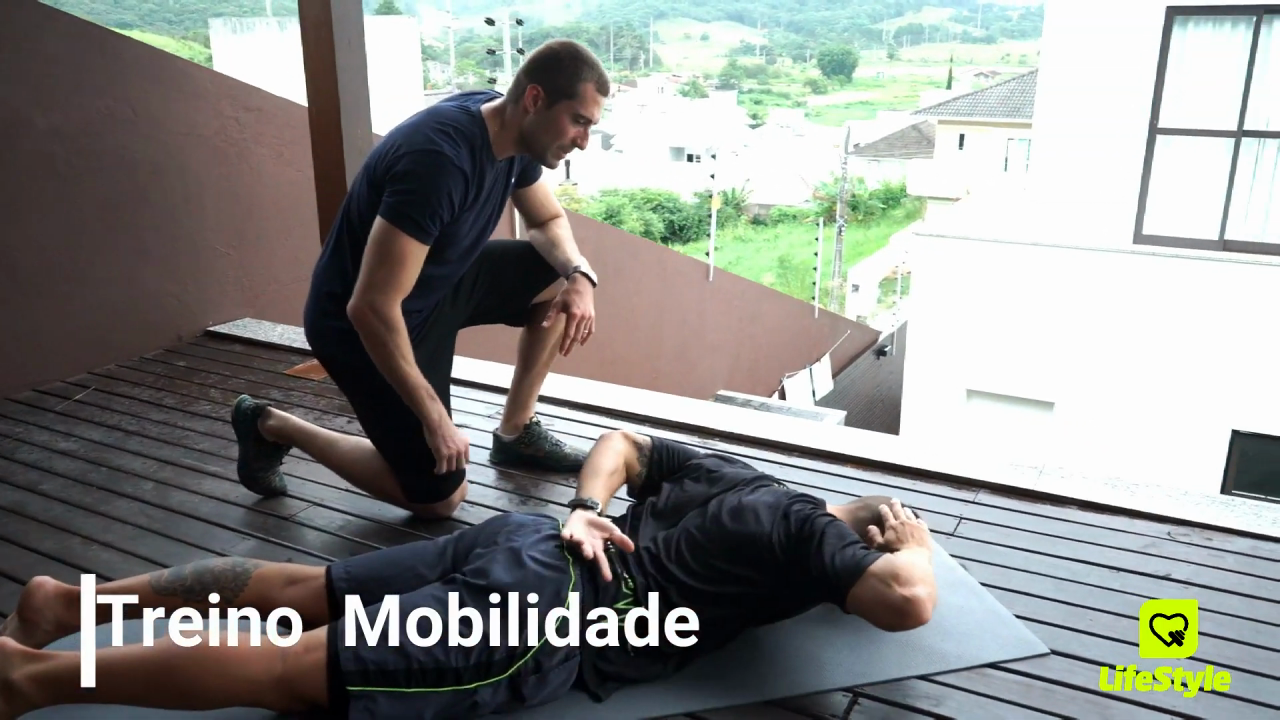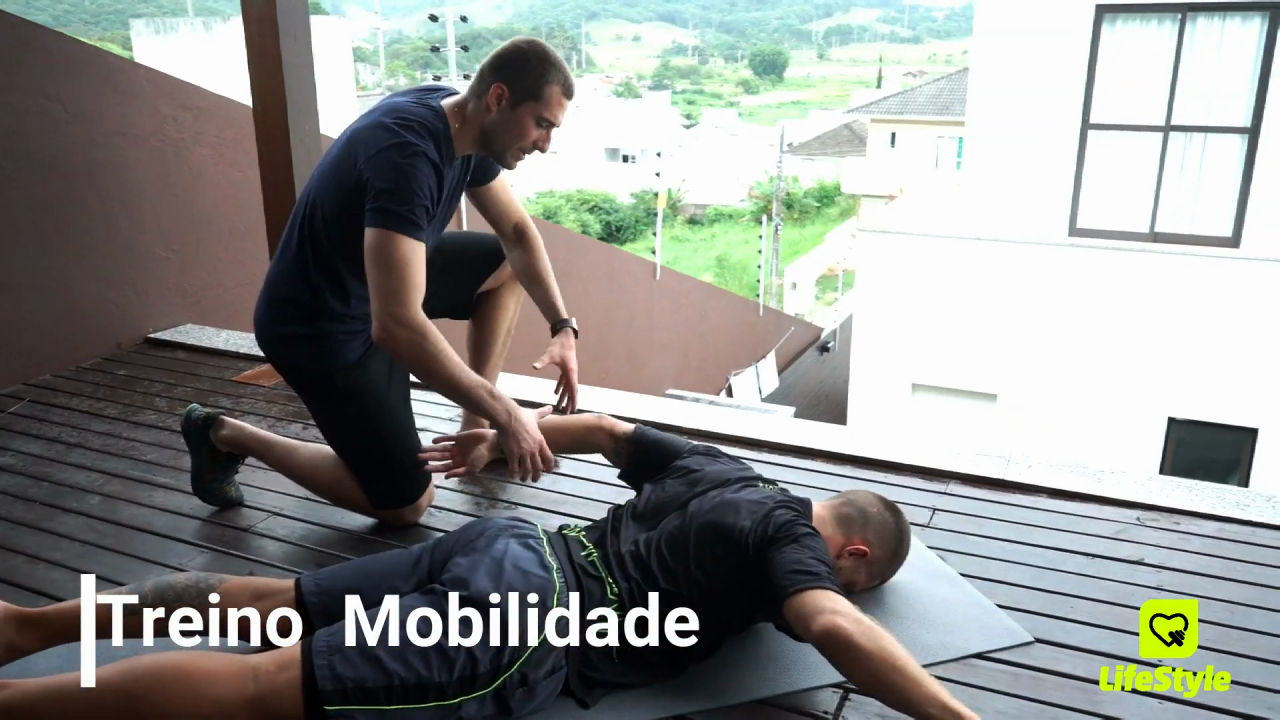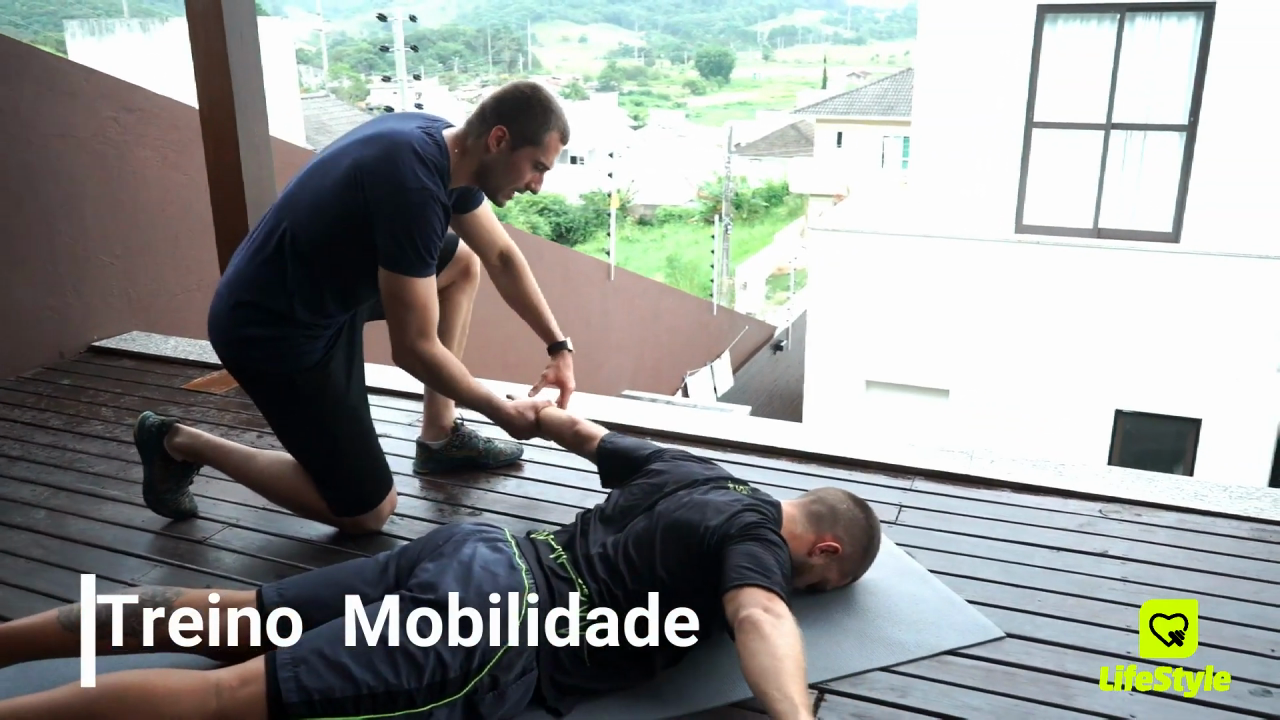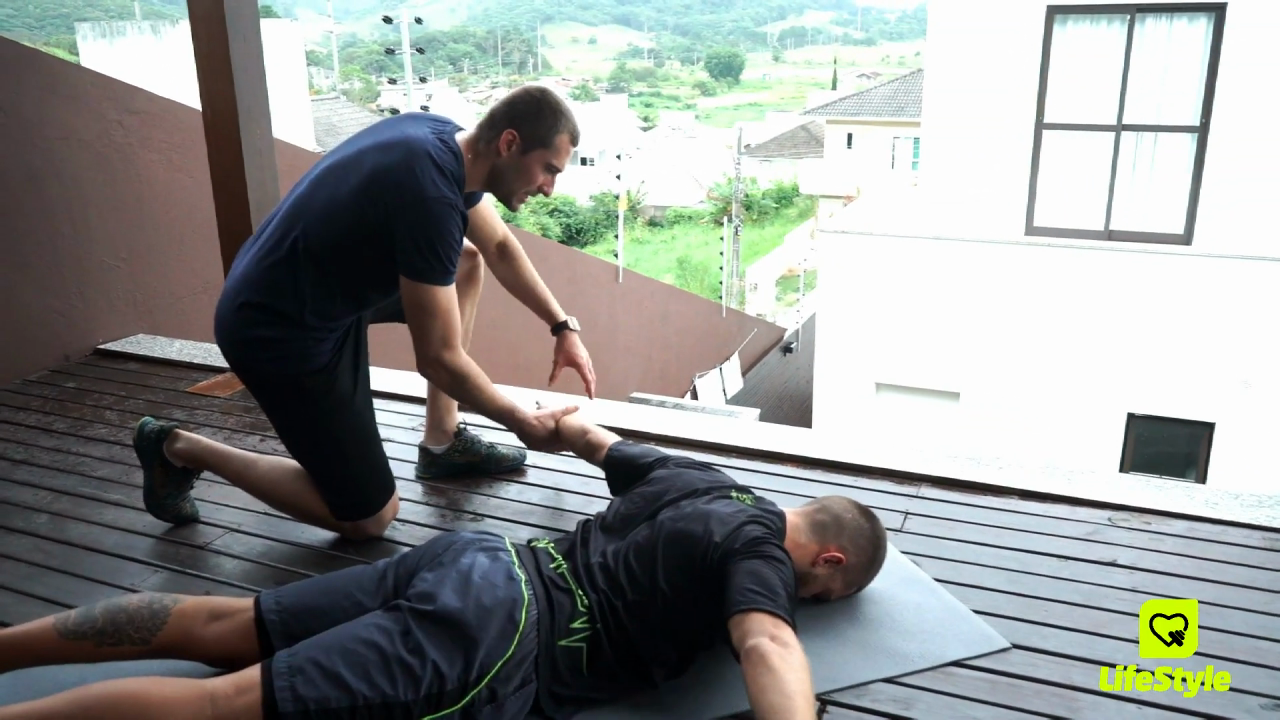
dt=0.5s
person 1, frame 1
left shoulder: (745, 476)
right shoulder: (814, 535)
left elbow: (622, 445)
right elbow: (904, 600)
left wrist: (586, 508)
right wrist: (916, 548)
left hip: (517, 548)
right hip: (535, 626)
left knee: (297, 594)
person 1, frame 2
left shoulder: (720, 470)
right shoulder: (793, 546)
left elbow: (599, 425)
right elbow: (838, 630)
left wrist: (491, 434)
left hip: (502, 549)
right hip: (517, 635)
left knee: (255, 605)
person 1, frame 3
left shoulder: (694, 470)
right shoulder: (759, 537)
left elbow: (584, 433)
right elbow: (758, 618)
left wrist: (536, 414)
left hip: (469, 555)
right hip: (489, 637)
left knee: (220, 621)
person 1, frame 4
left shoulder: (699, 479)
right shoulder: (763, 553)
left elbow: (593, 437)
right elbow: (768, 648)
left wrist: (558, 421)
left hip: (469, 563)
right hip: (485, 645)
left knee: (216, 627)
person 2, frame 1
left shoulder: (510, 129)
right shoulder: (439, 159)
left elbow: (548, 220)
right elbow: (369, 309)
left wrist: (579, 273)
right wrist: (434, 418)
right hip: (363, 324)
left knee: (564, 276)
right knee: (440, 497)
left ankle: (517, 431)
right ankle: (272, 427)
person 2, frame 2
left shoulder: (464, 124)
right shoulder: (405, 155)
left elbow: (516, 231)
right elbow: (396, 326)
left wrist: (563, 326)
right wrist: (506, 415)
right hip: (320, 326)
left knee: (511, 265)
right knee: (406, 503)
left ankle: (475, 433)
right ankle: (226, 437)
person 2, frame 3
left shoulder: (445, 145)
right shoulder: (414, 187)
left elbow: (501, 256)
right elbow: (414, 350)
left wrist: (559, 346)
right wrist: (503, 412)
right hip: (270, 330)
left knee: (462, 262)
right knee: (368, 511)
left ankle: (439, 439)
right ankle: (182, 445)
person 2, frame 4
left shoulder: (445, 140)
right shoulder: (430, 197)
left elbow: (498, 246)
right elbow: (439, 359)
left wrist: (563, 326)
right wrist: (523, 422)
right hip: (276, 331)
left knee: (467, 261)
right knee: (369, 517)
left ankle: (442, 443)
right ankle: (180, 450)
